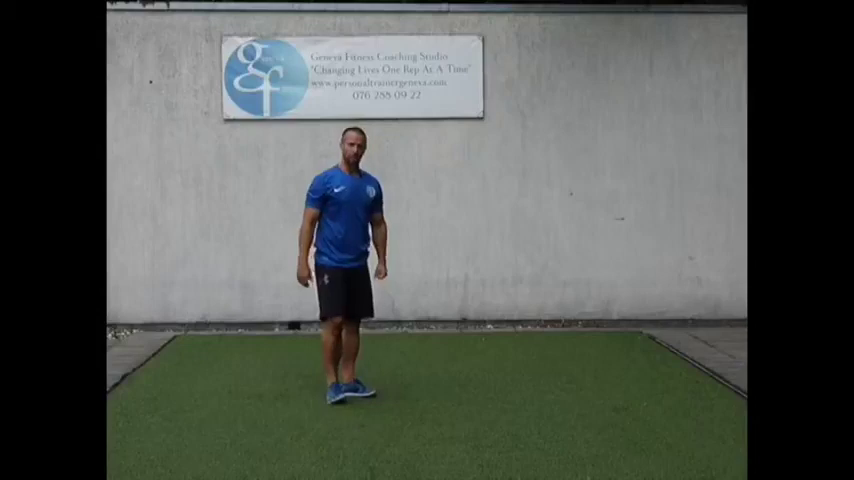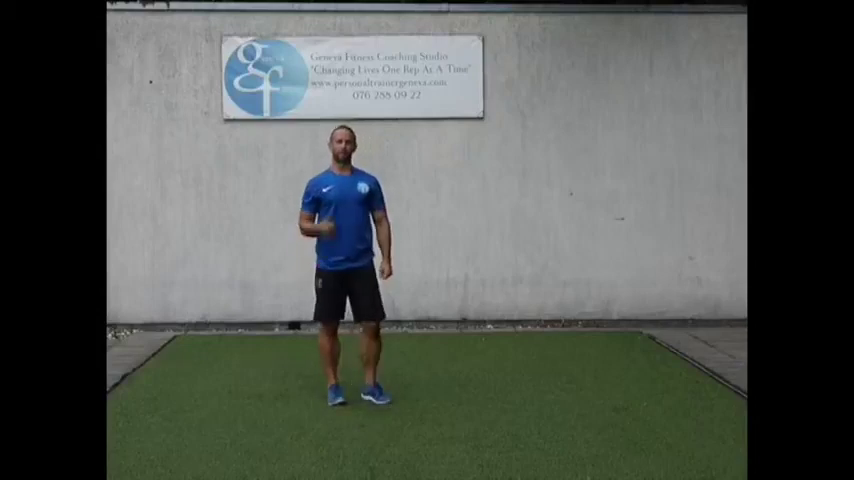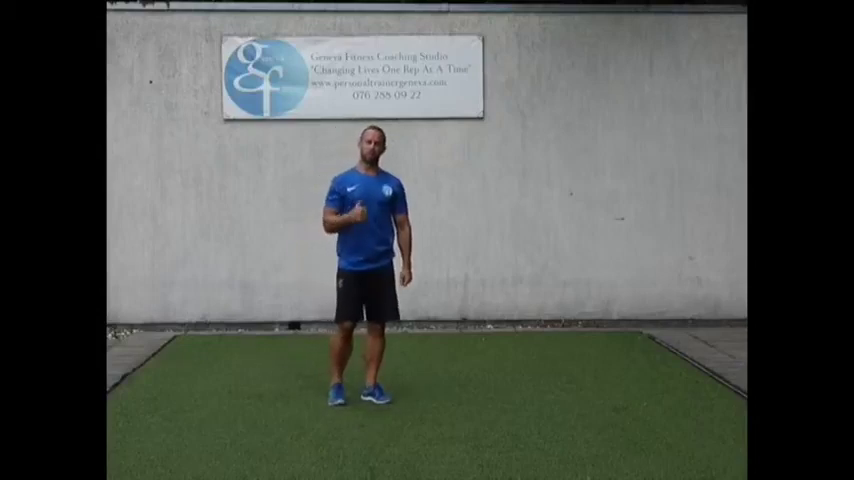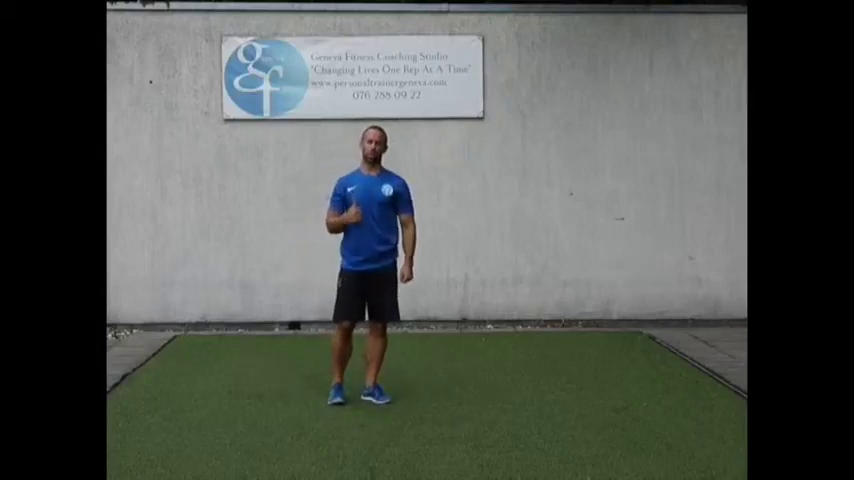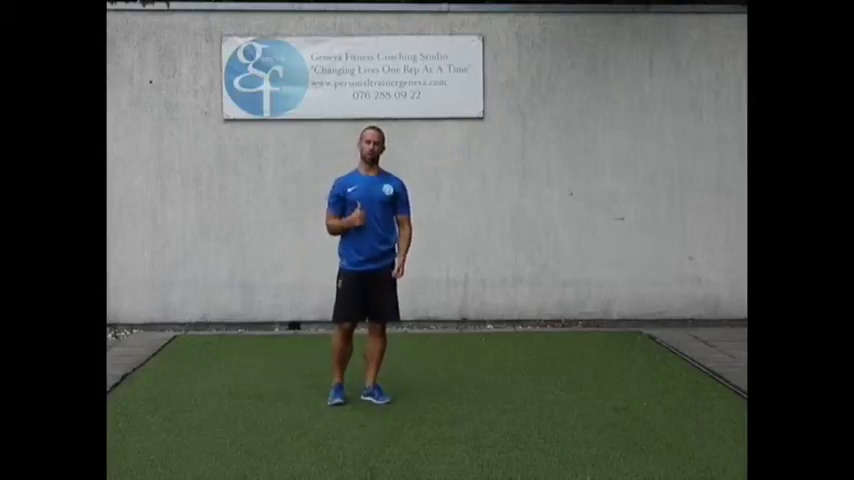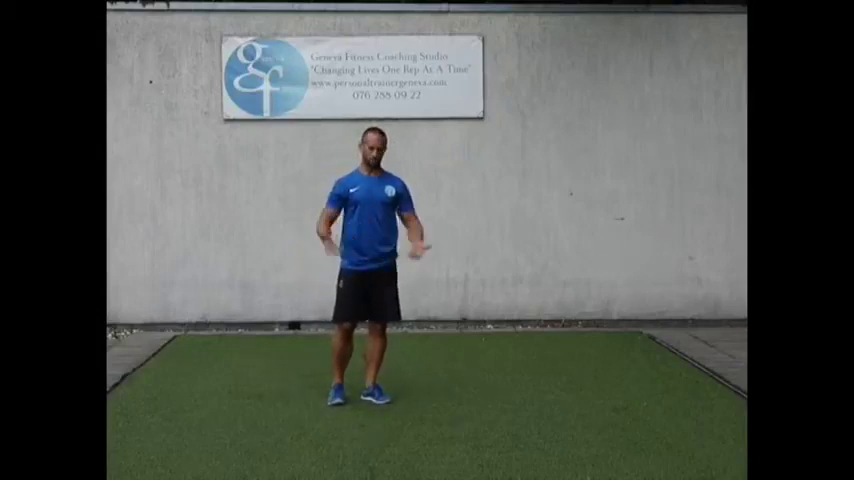
dt=0.7s
person 1, frame 1
left shoulder: (372, 185)
right shoulder: (325, 181)
left elbow: (378, 224)
right elbow: (309, 222)
left wrist: (382, 260)
right wrist: (303, 261)
left hip: (358, 265)
right hip: (330, 264)
left knee: (353, 323)
right knee: (334, 321)
left ankle: (349, 380)
right ankle: (332, 381)
person 1, frame 2
left shoulder: (369, 182)
right shoulder: (317, 184)
left elbow: (381, 222)
right elbow: (303, 225)
left wrist: (386, 259)
right wrist: (319, 228)
left hip: (363, 266)
right hip: (329, 268)
left knee: (371, 325)
right knee: (329, 327)
left ankle: (371, 384)
right ankle: (333, 384)
person 1, frame 3
left shoulder: (393, 184)
right shoulder: (342, 182)
left elbow: (403, 226)
right elbow: (328, 223)
left wrist: (407, 264)
right wrist: (350, 217)
left hip: (382, 268)
right hip: (350, 268)
left knee: (377, 327)
right knee: (345, 326)
left ankle: (371, 385)
right ankle: (336, 384)
person 1, frame 4
left shoulder: (396, 184)
right shoulder: (345, 183)
left elbow: (408, 225)
right elbow: (331, 225)
left wrist: (408, 262)
right wrist: (347, 218)
left hip: (384, 268)
right hip: (351, 267)
left knee: (379, 326)
right knee: (344, 326)
left ankle: (371, 385)
right ankle: (337, 384)
person 1, frame 5
left shoulder: (394, 184)
right shoulder: (343, 184)
left elbow: (404, 225)
right elbow: (331, 225)
left wrist: (401, 258)
right wrist: (349, 221)
left hip: (383, 269)
right hip: (351, 268)
left knee: (378, 327)
right knee: (345, 327)
left ankle: (371, 386)
right ankle: (337, 384)
person 1, frame 6
left shoulder: (396, 184)
right shoulder: (345, 183)
left elbow: (411, 219)
right elbow: (326, 218)
left wrist: (417, 242)
right wrist: (325, 236)
left hip: (384, 269)
right hip: (352, 269)
left knee: (379, 327)
right knee: (344, 326)
left ankle: (371, 386)
right ankle: (337, 384)
